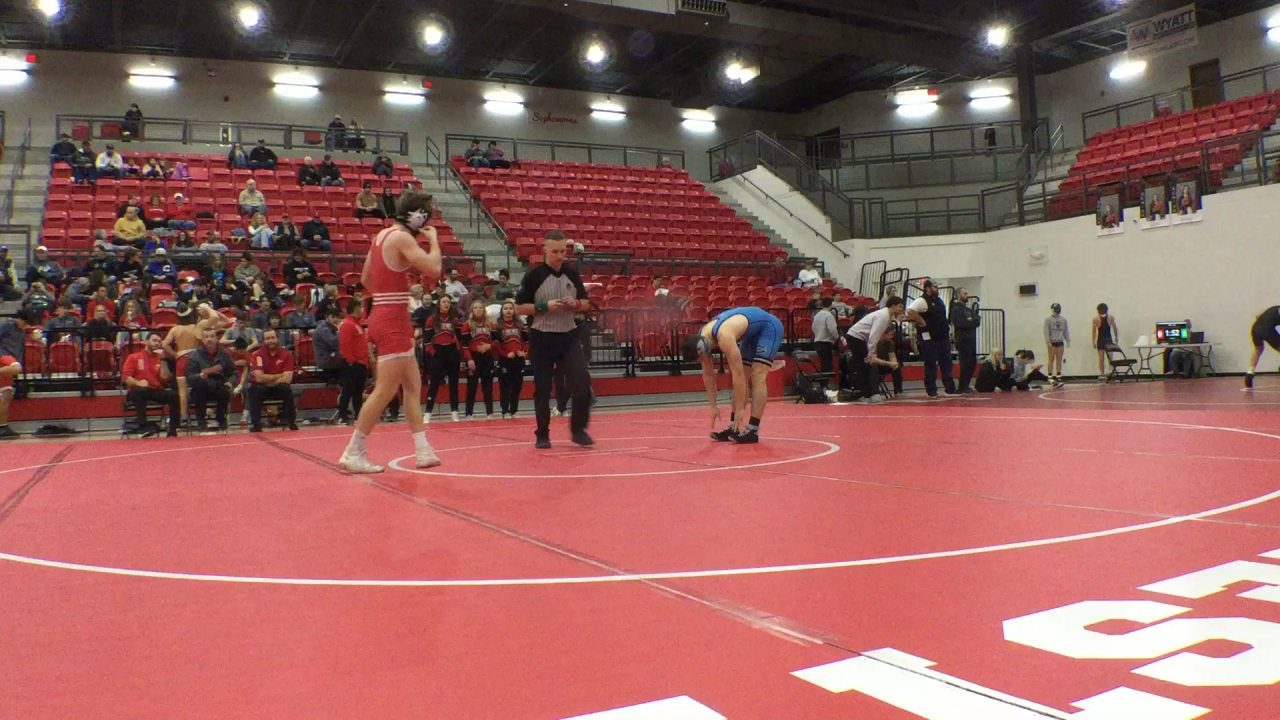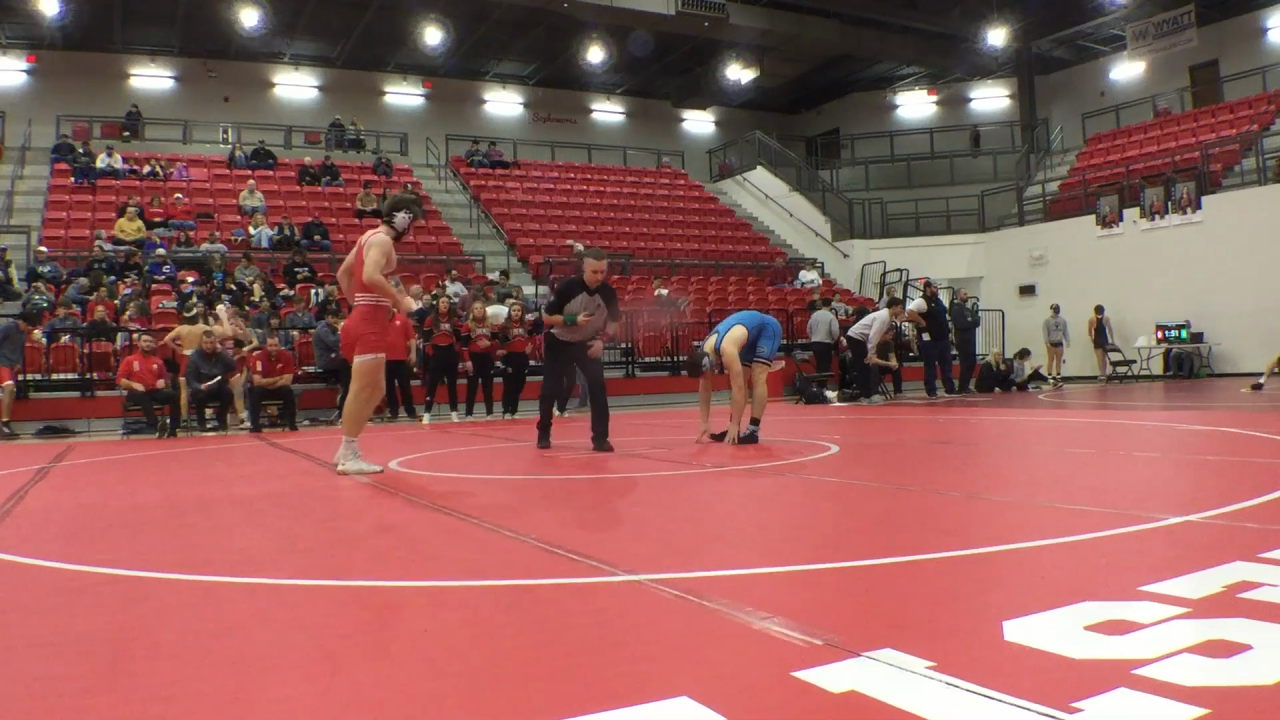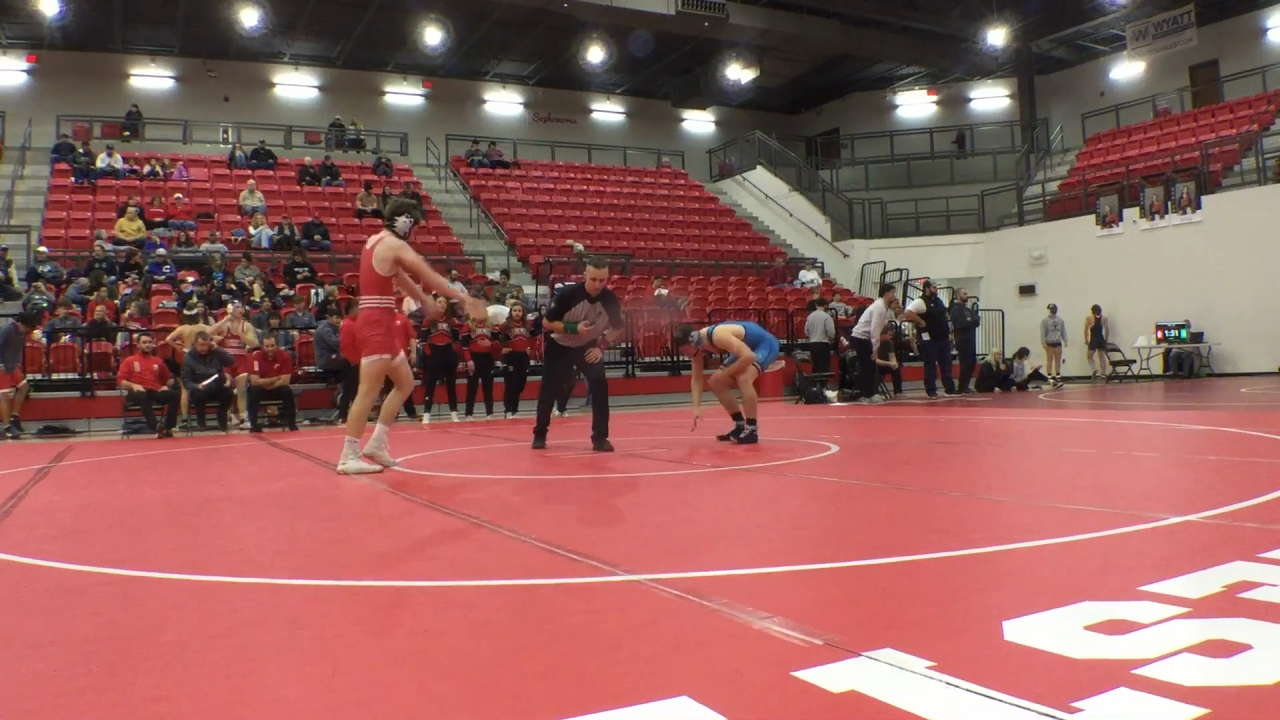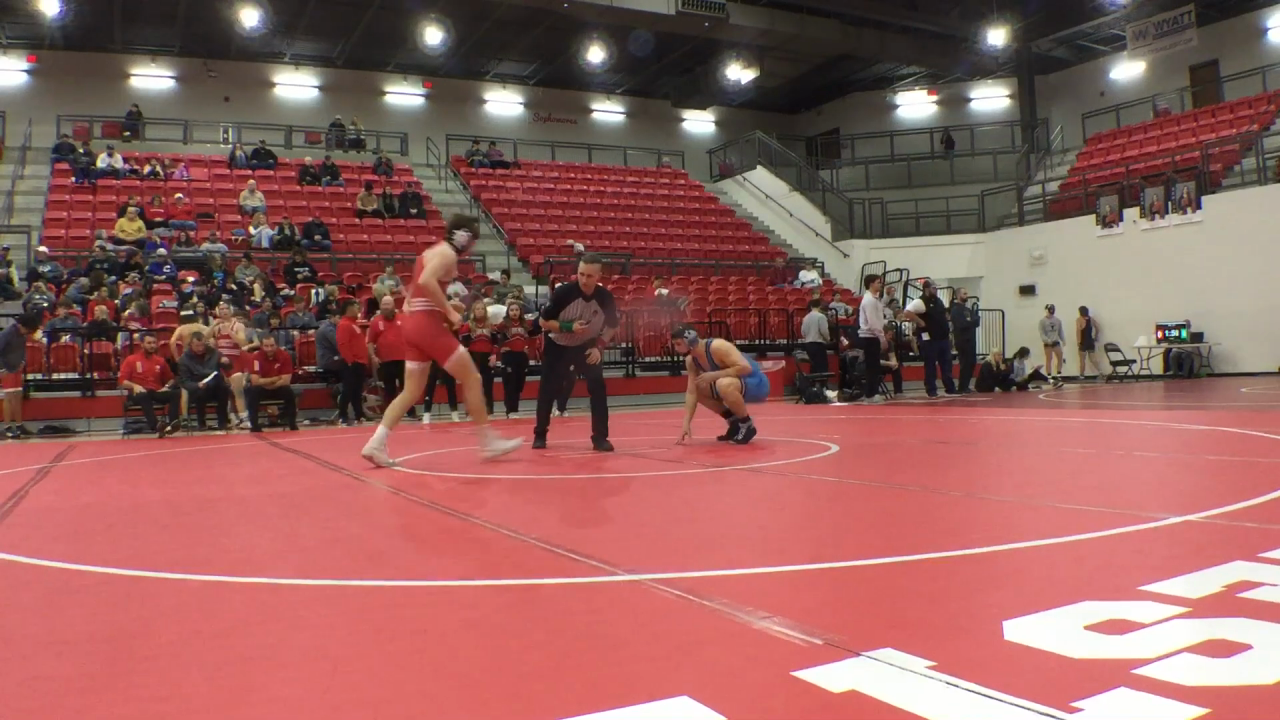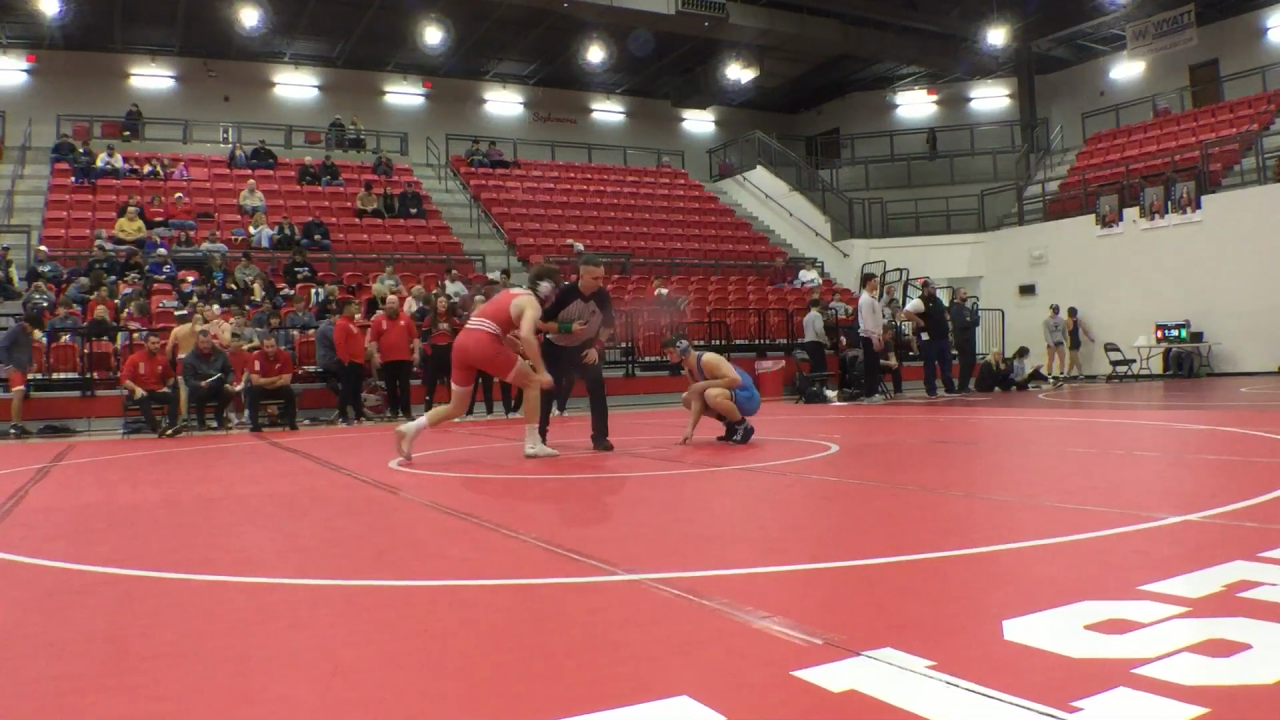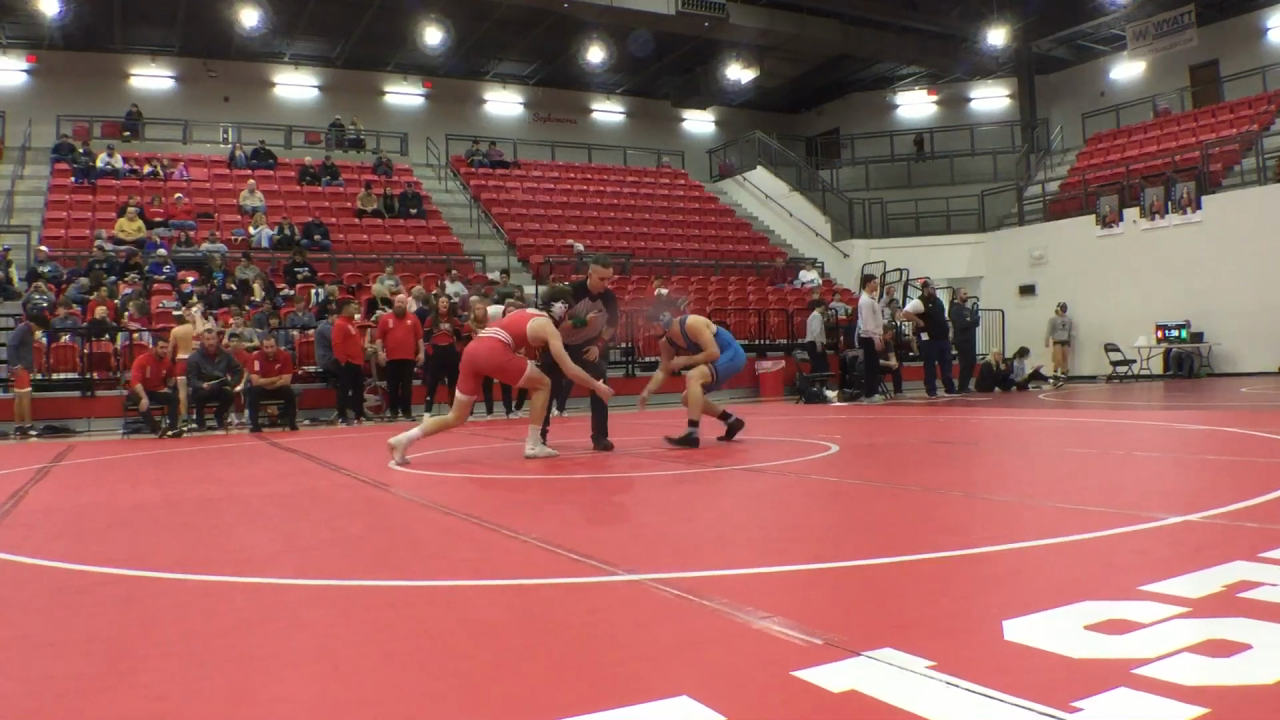
dt=0.4s
person 1, frame 1
left shoulder: (384, 236)
right shoulder: (402, 238)
left elbow: (365, 278)
right elbow: (433, 270)
right wrist: (433, 241)
left hip: (386, 318)
right hip: (391, 321)
left knee: (413, 386)
right knee: (385, 391)
left ankle: (423, 451)
right ankle: (353, 453)
person 1, frame 2
left shoulder: (369, 237)
right shoulder: (383, 240)
left elbow: (343, 273)
right elbow: (370, 277)
right wrist: (399, 299)
left hip: (364, 318)
right hip: (370, 321)
left knee: (374, 390)
right knee: (361, 390)
left ankle: (346, 451)
right ankle: (349, 458)
person 1, frame 3
left shoulder: (375, 242)
right shoulder: (395, 245)
right elbow: (430, 277)
left wrist: (423, 298)
right wrist: (465, 299)
left hip: (375, 321)
right hip: (376, 323)
left knee: (406, 383)
right knee: (368, 392)
left ankle: (376, 445)
right ankle: (348, 457)
person 1, frame 4
left shoulder: (431, 253)
right shoulder: (447, 254)
right elbow: (425, 281)
left wrist: (442, 306)
right wrist: (449, 311)
left hip: (412, 324)
right hip: (428, 325)
left knee: (412, 393)
right knee: (472, 379)
left ankle: (376, 444)
right ankle: (489, 442)
person 1, frame 5
left shoulder: (511, 293)
right shoulder: (533, 304)
right elbow: (526, 336)
left wrist: (507, 337)
right wrist: (543, 372)
left hip: (462, 341)
right hip: (483, 344)
left knee: (456, 408)
right knee: (532, 381)
left ankle: (411, 428)
right ankle: (533, 443)
person 1, frame 6
left shoulder: (525, 312)
right shoulder: (549, 328)
right elbow: (569, 369)
left wrist: (519, 355)
right wrist: (597, 386)
left hip: (473, 349)
right hip: (493, 352)
left knee: (456, 418)
right knee: (542, 384)
left ankle: (404, 439)
right ankle: (533, 444)
person 2, frame 1
left shoulder: (572, 274)
right shoulder: (534, 276)
left elbow: (585, 302)
right elbow: (519, 308)
left wrist: (575, 304)
right wrist: (545, 306)
left hip: (569, 335)
right hip: (542, 336)
left knee: (581, 381)
right knee: (543, 387)
left ankle: (578, 428)
right ankle: (542, 434)
person 2, frame 2
left shoulder: (608, 292)
right shoulder: (566, 287)
left elbow: (614, 320)
right elbow: (546, 317)
left wrist: (602, 338)
right wrist: (573, 320)
left hip: (588, 343)
right hip: (559, 342)
left knee: (597, 385)
right knee: (551, 388)
left ankle: (600, 437)
right ankle: (544, 432)
person 2, frame 3
left shoulder: (610, 299)
right shoulder: (568, 294)
left elbow: (617, 327)
right elbow: (547, 322)
left wrist: (600, 347)
right wrist: (574, 328)
left hip: (588, 347)
right hip: (559, 346)
left knee: (599, 386)
right knee: (549, 390)
left ankle: (600, 438)
right ankle: (539, 434)
person 2, frame 4
left shoulder: (605, 297)
right shoulder: (563, 292)
left elbow: (612, 326)
right elbow: (543, 321)
left wrist: (599, 346)
right wrist: (569, 327)
left hip: (587, 346)
right hip: (557, 347)
left knee: (598, 386)
right knee: (549, 389)
left ankle: (600, 437)
right ankle: (540, 434)
person 2, frame 5
left shoulder: (603, 296)
right shoulder: (562, 294)
left elbow: (608, 326)
right elbow: (541, 323)
left wrist: (596, 347)
right wrist: (568, 329)
left hip: (585, 347)
right hip: (556, 347)
left knee: (597, 386)
right knee: (547, 390)
left ankle: (600, 437)
right ankle: (539, 434)
person 2, frame 6
left shoulder: (609, 297)
right shoulder: (571, 292)
left elbow: (612, 325)
left wrist: (598, 345)
right wrist: (583, 321)
left hip: (588, 346)
left ankle: (600, 437)
right ankle: (540, 434)
